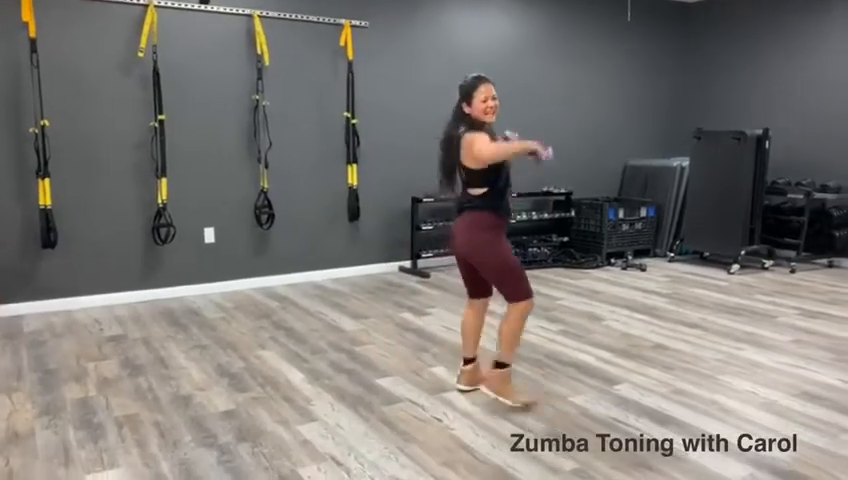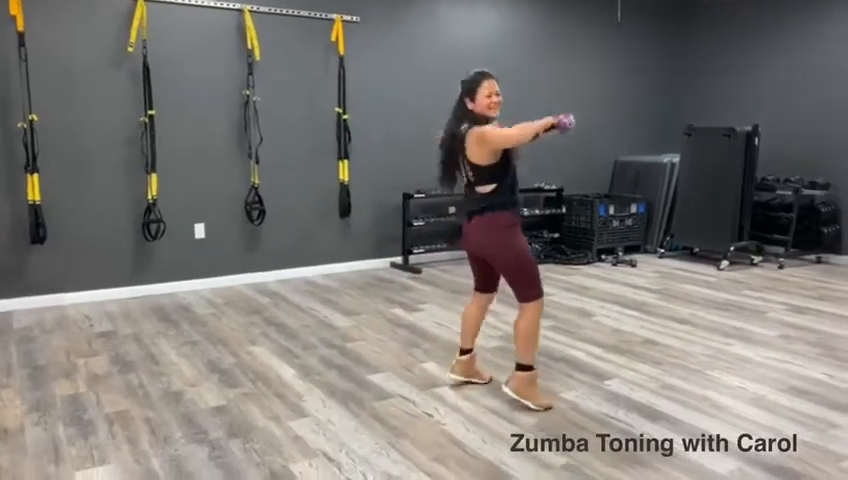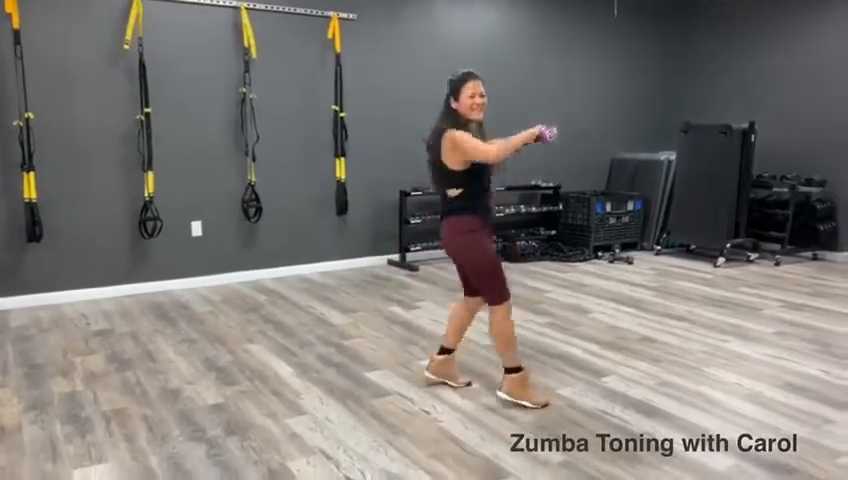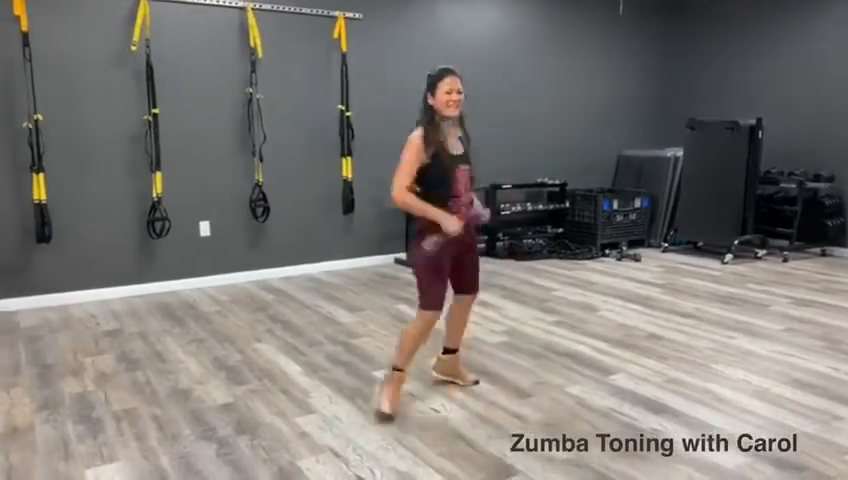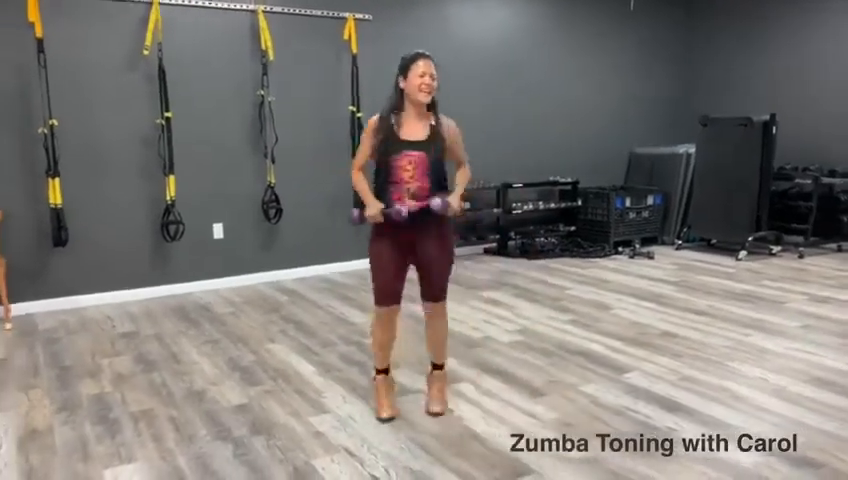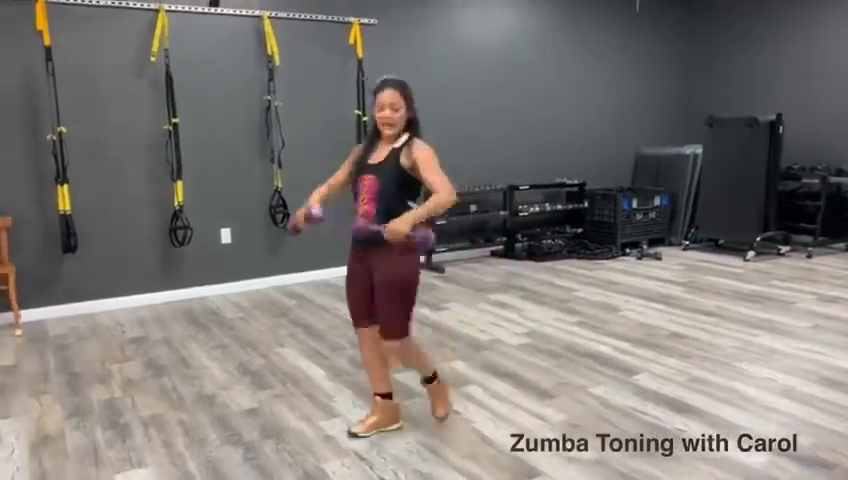
dt=0.3s
person 1, frame 1
left shoulder: (467, 136)
right shoulder: (475, 138)
right elbow: (491, 153)
left wrist: (517, 146)
right wrist: (528, 145)
left hip: (467, 229)
right hip: (482, 231)
left knee: (478, 299)
right knee: (522, 300)
left ankle: (470, 371)
right ankle: (500, 377)
person 1, frame 2
left shoulder: (462, 133)
right shoulder: (483, 134)
right elbow: (515, 136)
right wrist: (546, 122)
left hip: (476, 226)
right hip: (499, 227)
left knee: (483, 293)
right knee: (532, 301)
left ankle: (465, 363)
right ankle: (523, 380)
person 1, frame 3
left shoulder: (465, 135)
right shoulder: (456, 138)
right elbow: (492, 154)
right wrist: (530, 134)
left hip: (463, 227)
right hip: (467, 231)
left knee: (474, 297)
right knee: (500, 303)
left ankle: (441, 362)
right ankle: (515, 381)
person 1, frame 4
left shoulder: (461, 135)
right shoulder: (420, 139)
right elbow: (399, 191)
left wrist: (475, 203)
right wrist: (442, 217)
left hip: (461, 231)
right hip: (432, 236)
left knee: (467, 295)
right knee: (429, 311)
left ankle: (448, 362)
right ankle: (393, 380)
person 1, frame 5
left shoulder: (445, 127)
right shoulder: (380, 125)
left elbow: (463, 166)
right elbow: (357, 170)
left wrist: (457, 194)
right wrist: (370, 202)
left hip: (433, 228)
right hip: (389, 230)
left knee: (435, 305)
right knee: (385, 308)
left ankle: (437, 378)
right ankle: (382, 383)
person 1, frame 6
left shoulder: (415, 150)
right shoulder: (366, 149)
left elbow: (448, 194)
right elbow: (334, 183)
left wrist: (410, 217)
right wrist: (312, 203)
left hip: (396, 252)
right hip: (361, 251)
left knee: (393, 338)
right knee: (364, 331)
left ankle: (433, 382)
right ankle: (385, 408)
